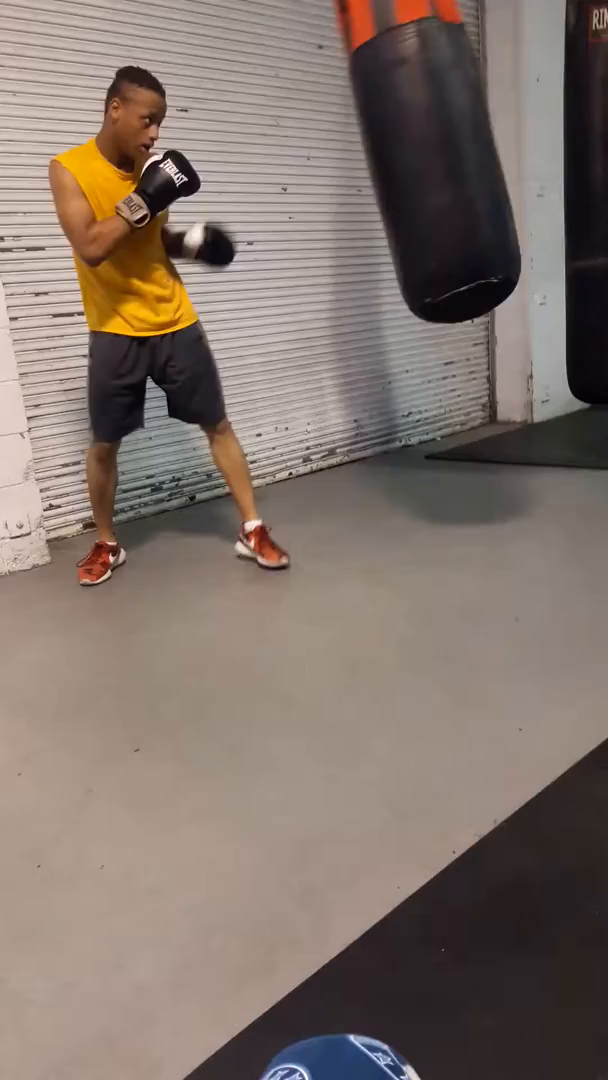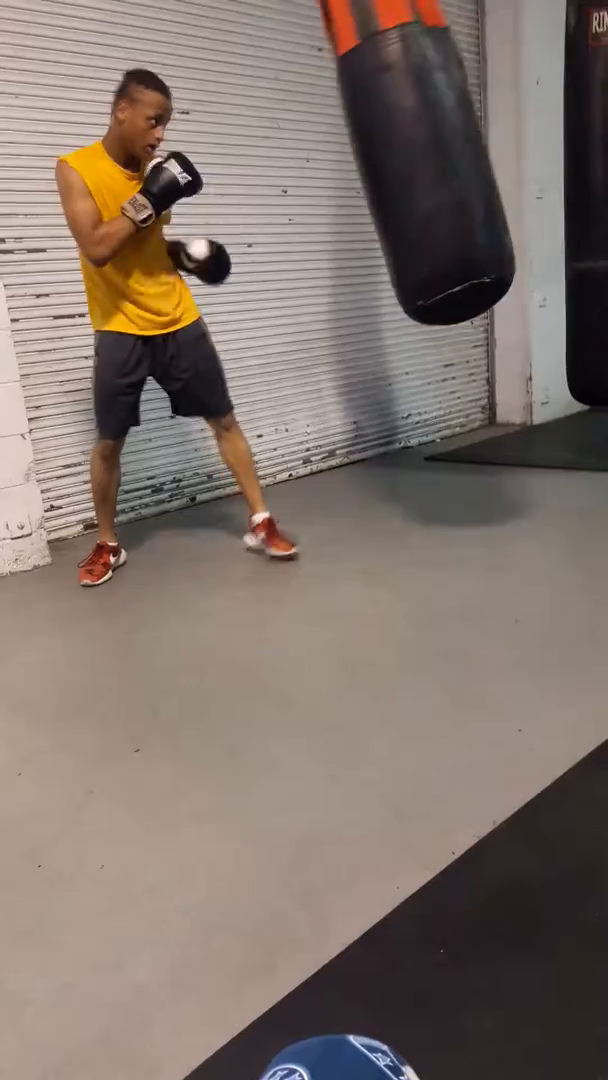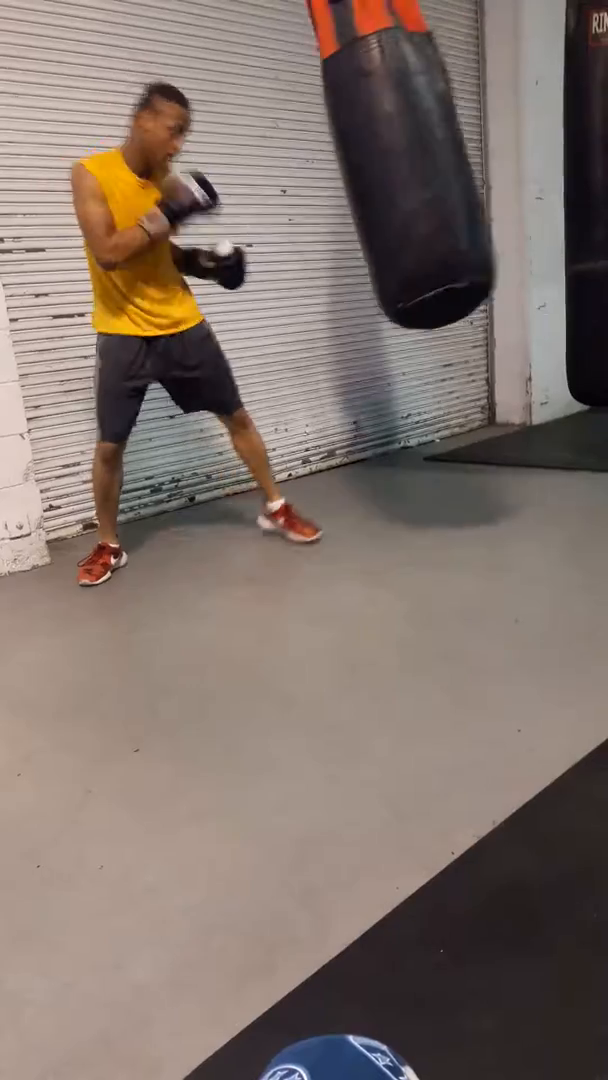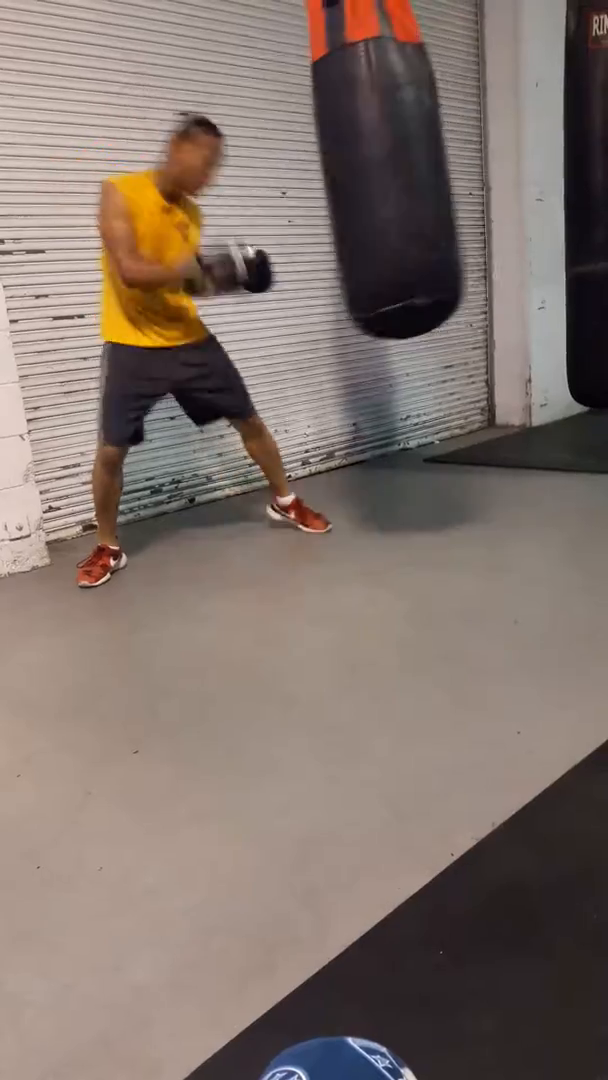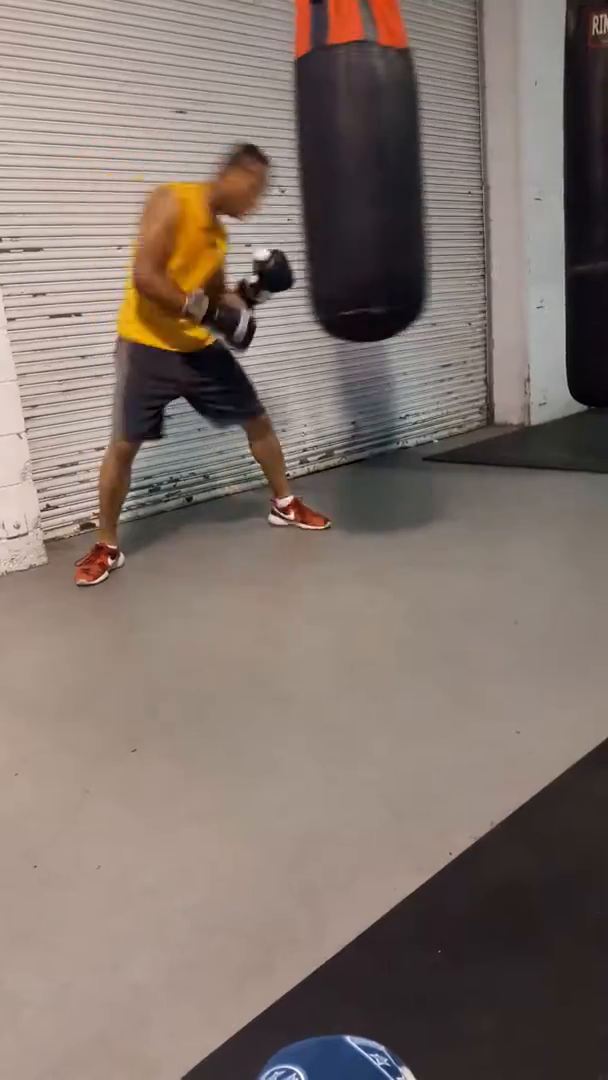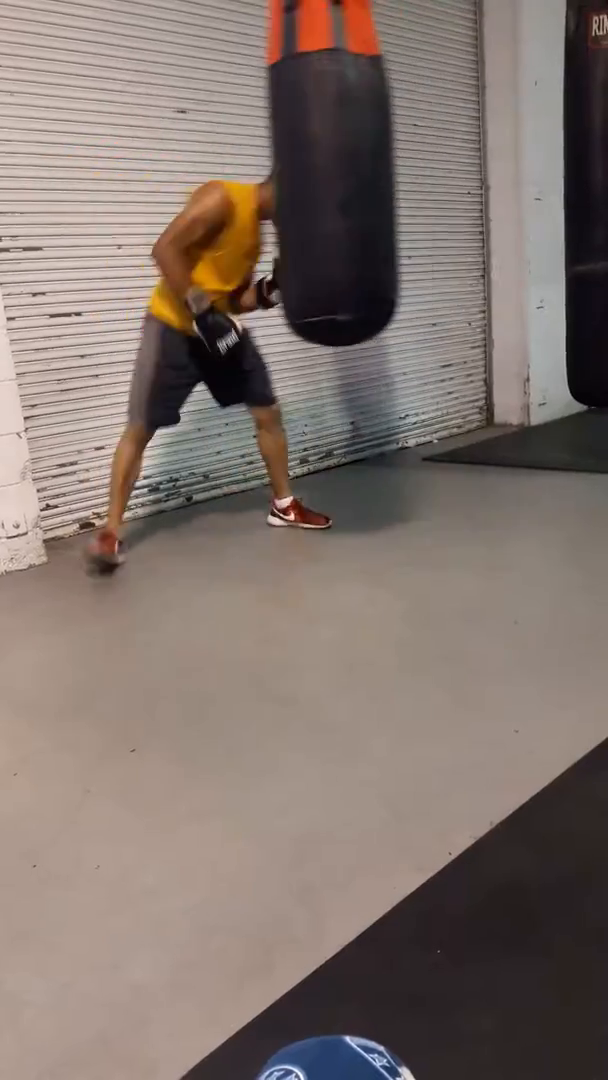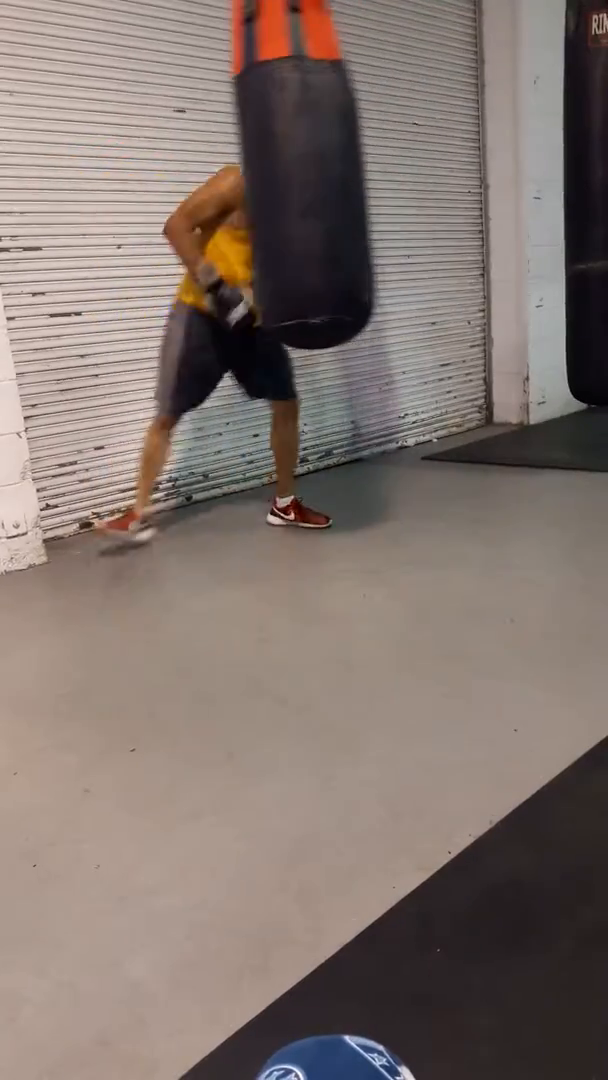
dt=0.1s
person 1, frame 1
left shoulder: (148, 167)
right shoulder: (68, 169)
right elbow: (90, 248)
left wrist: (184, 240)
right wrist: (144, 199)
left hip: (176, 325)
right hip: (116, 333)
left knee: (217, 425)
right knee: (104, 445)
left ankle: (252, 530)
right ankle: (106, 543)
person 1, frame 2
left shoulder: (153, 168)
right shoulder: (75, 169)
right elbow: (98, 249)
left wrist: (185, 255)
right wrist: (149, 199)
left hip: (179, 323)
right hip: (120, 331)
left knee: (223, 419)
right knee: (109, 443)
left ankle: (260, 521)
right ankle: (108, 543)
person 1, frame 3
left shoulder: (171, 180)
right shoulder: (91, 174)
right elbow: (107, 254)
left wrist: (203, 259)
right wrist: (164, 213)
left hip: (182, 323)
right hip: (124, 333)
left knee: (234, 414)
right knee: (110, 444)
left ankle: (276, 509)
right ankle: (109, 544)
person 1, frame 4
left shoulder: (190, 211)
right shoulder: (120, 193)
right elbow: (130, 271)
right wrist: (201, 270)
left hip: (188, 338)
right hip: (132, 342)
left knee: (249, 421)
right knee: (112, 449)
left ankle: (286, 502)
right ankle: (107, 545)
person 1, frame 5
left shoulder: (216, 233)
right shoulder: (171, 203)
right elbow: (145, 276)
left wrist: (255, 288)
right wrist: (209, 311)
left hip: (199, 342)
right hip: (146, 342)
left knee: (256, 421)
right knee: (124, 445)
left ankle: (284, 504)
right ankle: (105, 546)
person 1, frame 6
left shoulder: (255, 232)
right shoulder: (223, 199)
right elbow: (165, 249)
left wrist: (268, 293)
right wrist: (202, 312)
left hip: (219, 337)
right hip: (173, 326)
left knee: (269, 412)
right knee: (140, 429)
left ankle: (284, 504)
right ankle: (112, 531)
person 1, frame 7
right shoulder: (239, 183)
right elbow: (177, 227)
right wrist: (215, 285)
left hip: (248, 319)
right hip: (202, 312)
left knee: (286, 404)
right knee: (169, 413)
left ankle: (284, 502)
right ankle: (138, 511)
